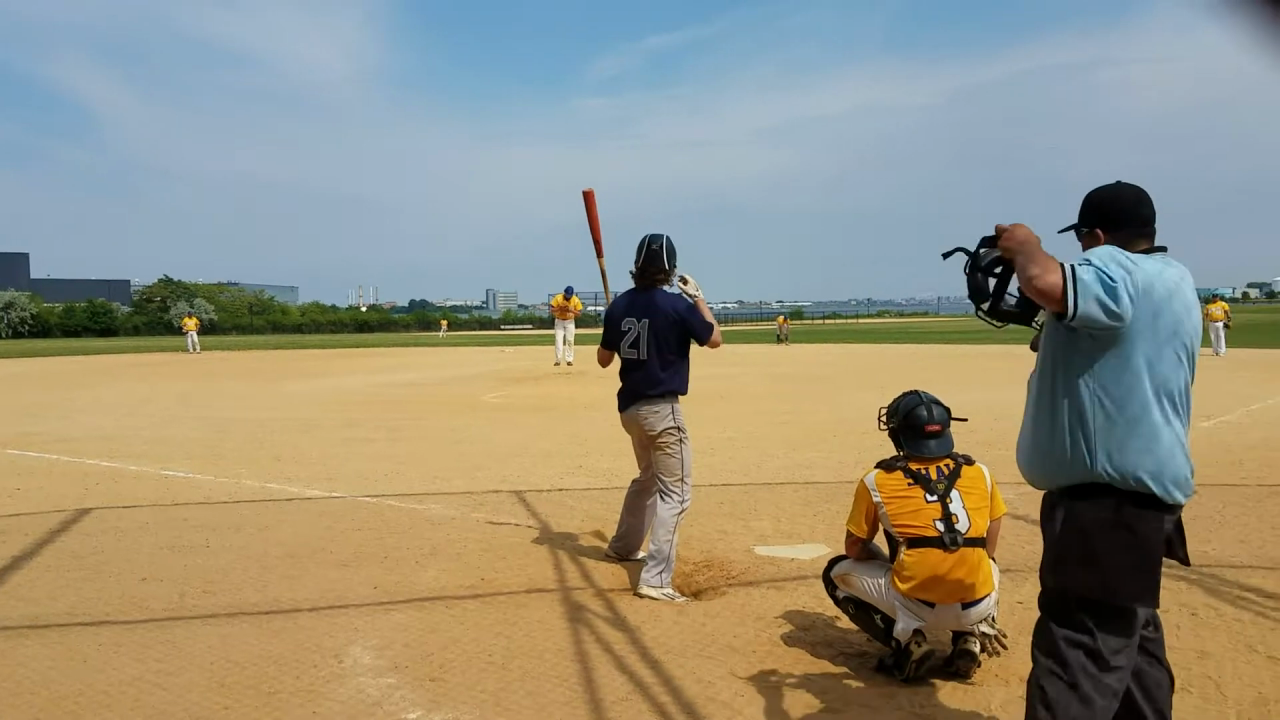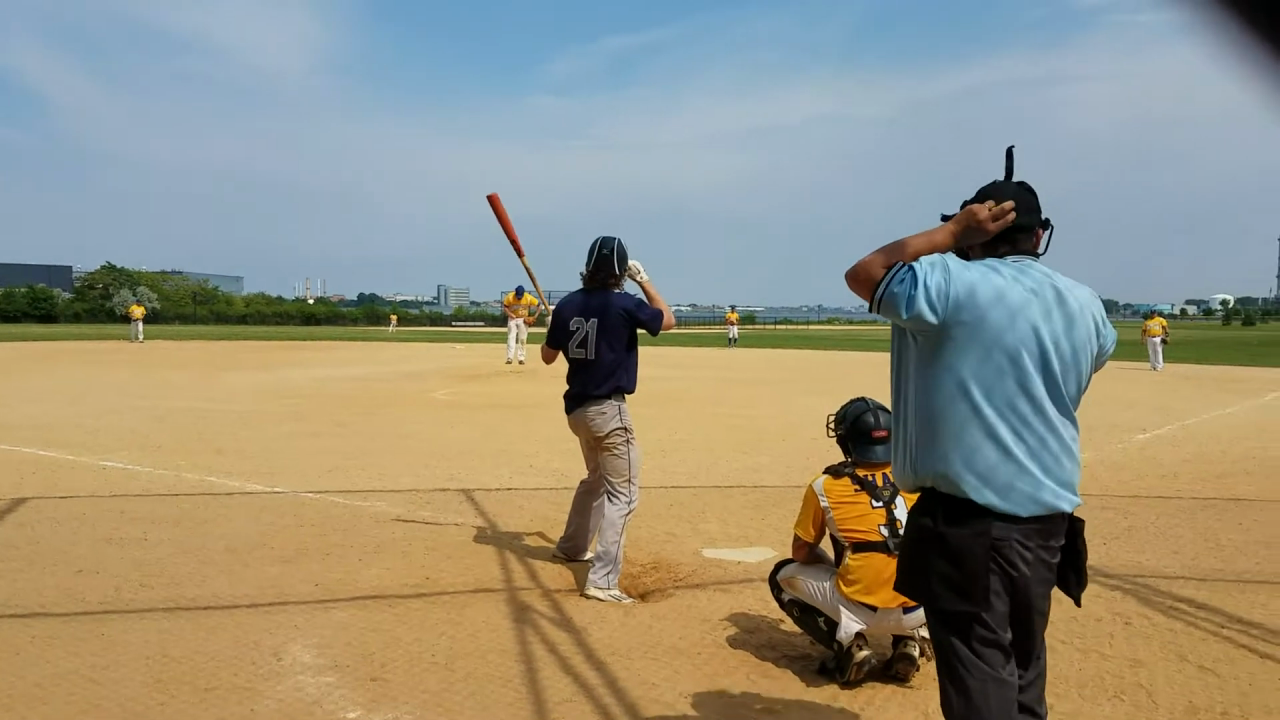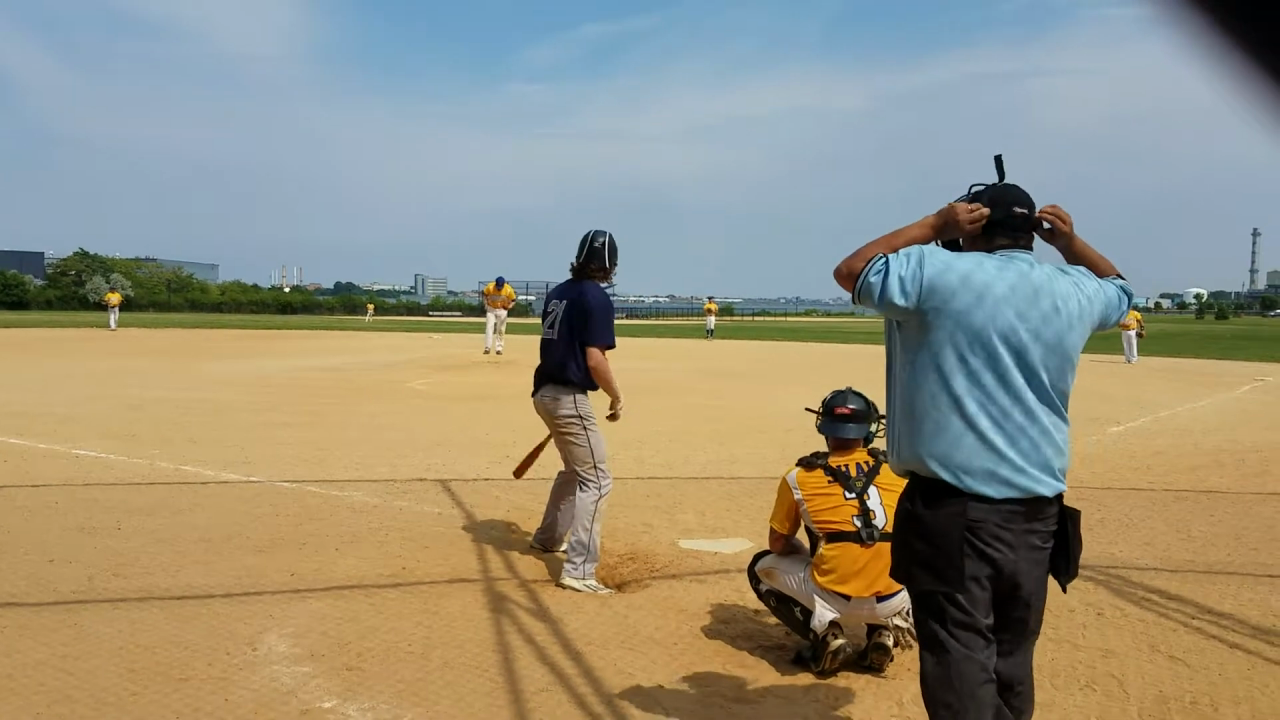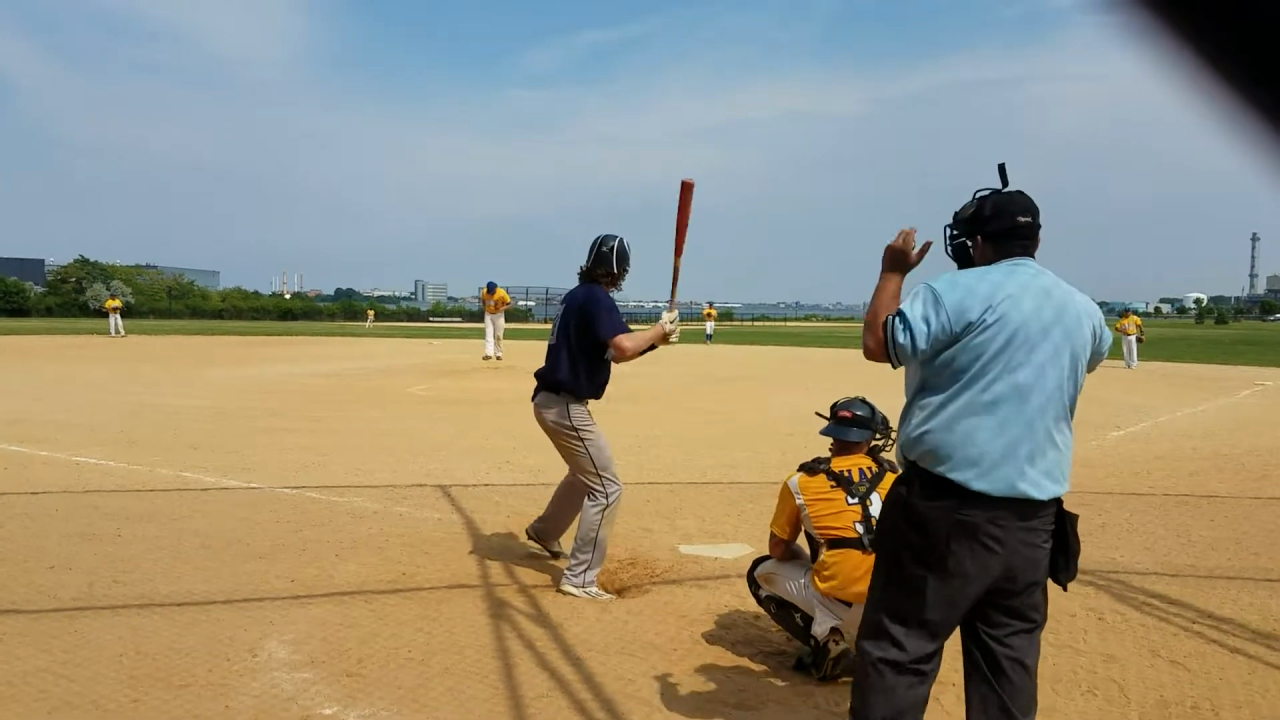
dt=0.7s
person 1, frame 1
left shoulder: (1114, 271)
right shoulder: (1166, 281)
left elbow: (1045, 282)
left wrist: (1021, 245)
left hip: (1107, 502)
right hip: (1130, 498)
left knee: (1075, 648)
right knee: (1126, 637)
person 1, frame 2
left shoulder: (952, 282)
right shoulder: (1083, 300)
left elbow: (862, 275)
left wrist: (949, 233)
left hip: (966, 520)
right hip: (1047, 516)
left knee: (978, 671)
right knee: (1021, 661)
person 1, frame 3
left shoulder: (937, 272)
right shoulder: (1073, 292)
left elbow: (850, 272)
right elbow: (1118, 290)
left wrist: (933, 226)
right wrist: (1072, 243)
left hip: (951, 507)
right hip: (1036, 509)
left knee: (959, 658)
right knee: (1012, 653)
person 1, frame 4
left shoulder: (956, 293)
right shoulder: (1083, 309)
left elbow: (881, 347)
left wrist: (893, 273)
left hip: (945, 507)
right hip: (1031, 516)
left knee: (899, 642)
right knee: (1009, 652)
person 2, frame 1
left shoulder: (619, 305)
right shoulder: (676, 305)
left elbow: (604, 359)
right elbow: (715, 339)
right wrist: (698, 297)
left hip: (630, 406)
right hip: (661, 408)
left knee: (648, 477)
right knee: (674, 493)
left ankle: (623, 545)
right ankle: (655, 579)
person 2, frame 2
left shoulder: (567, 305)
right shoulder: (624, 305)
left elbow: (548, 356)
right elbow: (668, 321)
right wrist: (643, 280)
left hip: (577, 407)
right hip: (608, 409)
left knee: (596, 477)
right knee: (622, 493)
left ankle: (571, 546)
right ankle: (602, 580)
person 2, frame 3
left shoulder: (558, 293)
right shoulder: (596, 298)
right elbow: (595, 360)
right wrist: (616, 399)
left hip: (546, 392)
right hip: (569, 397)
left knee: (575, 468)
right knee: (595, 481)
left ankle: (548, 537)
right ankle: (578, 571)
person 2, frame 4
left shoulder: (579, 296)
right shoulder: (596, 298)
left elbow: (615, 351)
right elbow: (623, 347)
left wrist: (655, 338)
right wrist: (660, 325)
left hip: (551, 400)
right hip: (566, 406)
left knee: (584, 474)
right knee: (606, 488)
left ankle: (544, 531)
right ankle: (579, 579)
person 3, frame 1
left shoulder: (877, 481)
right shoulder: (980, 473)
left elbow: (854, 549)
right elbow: (988, 547)
left hip: (917, 606)
right hip: (976, 606)
left knee: (838, 571)
left ankle: (907, 641)
right ankle: (969, 636)
person 3, frame 2
left shoulder: (825, 486)
left elbow: (801, 552)
left hip: (860, 610)
right hip: (917, 611)
left knee: (783, 575)
left ankle: (849, 644)
right ankle: (908, 641)
person 3, frame 3
left shoulder: (799, 477)
right shoulder: (895, 470)
left elbow: (778, 545)
left hip: (834, 599)
right hip: (892, 601)
left knee: (762, 567)
left ankle: (825, 636)
right ankle: (883, 631)
person 3, frame 4
left shoulder: (801, 482)
right shoulder: (895, 477)
left elbow: (778, 550)
left hip: (835, 605)
left knee: (761, 572)
left ankle: (826, 643)
